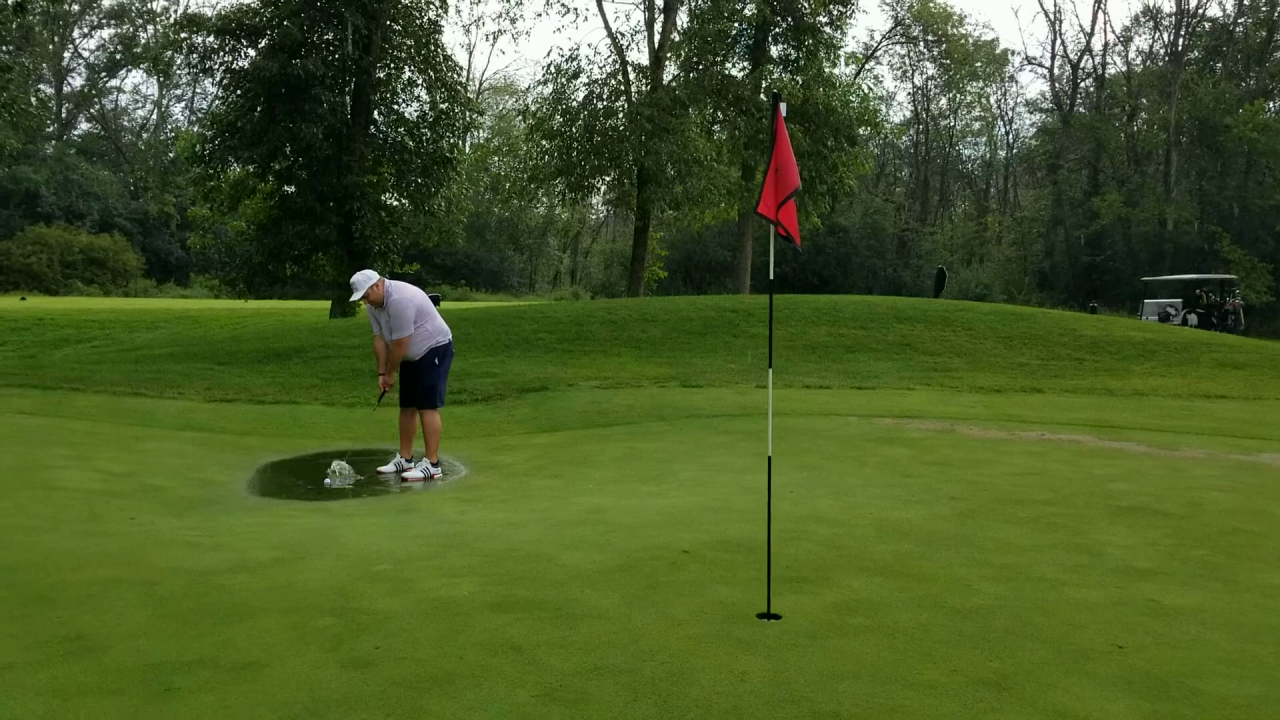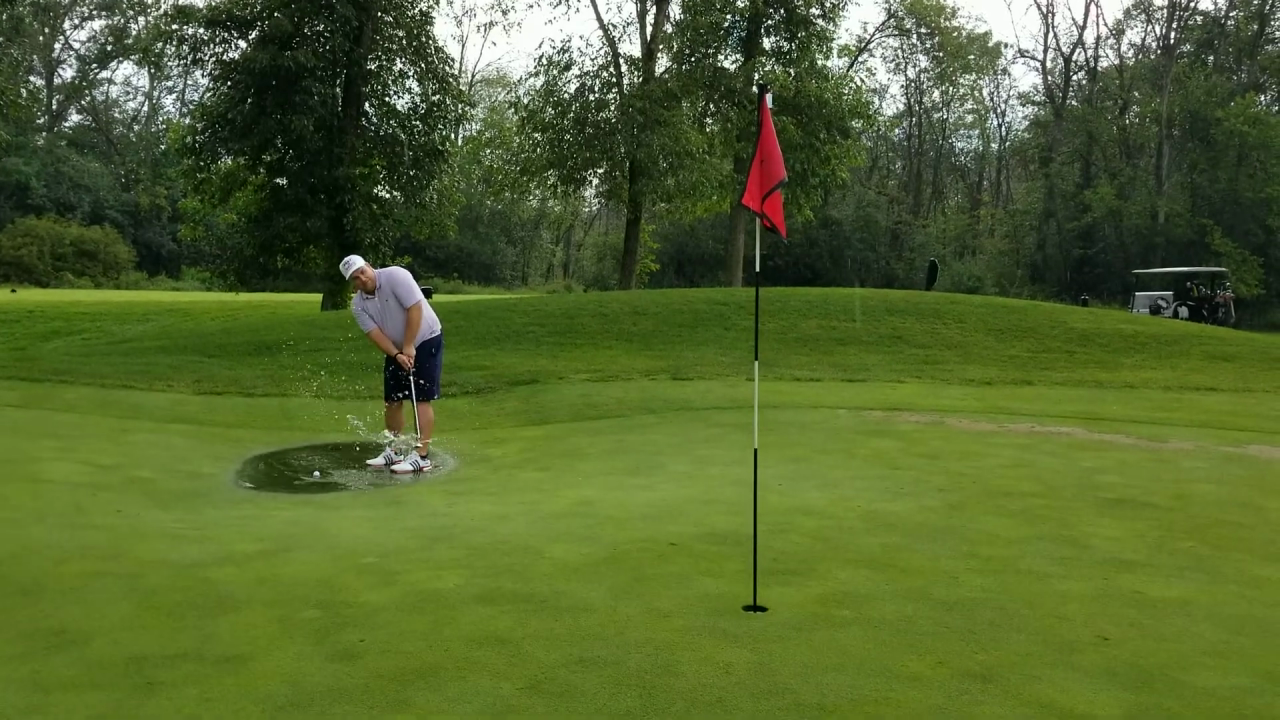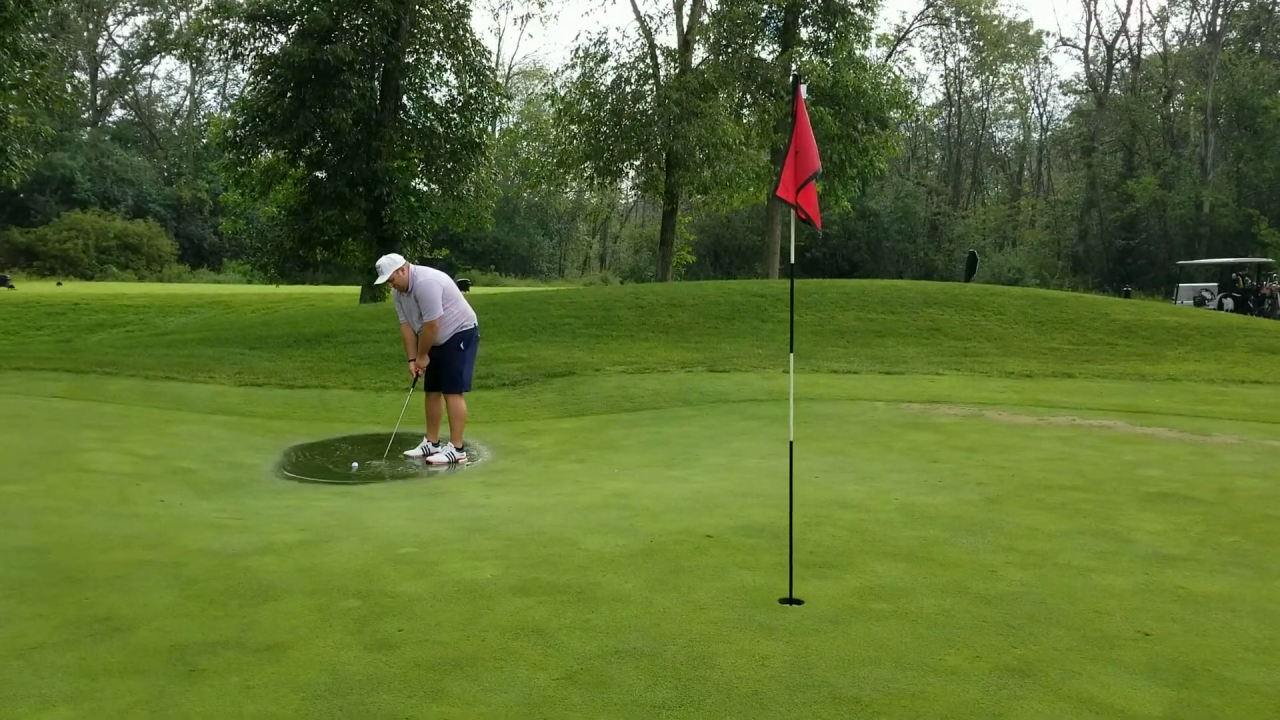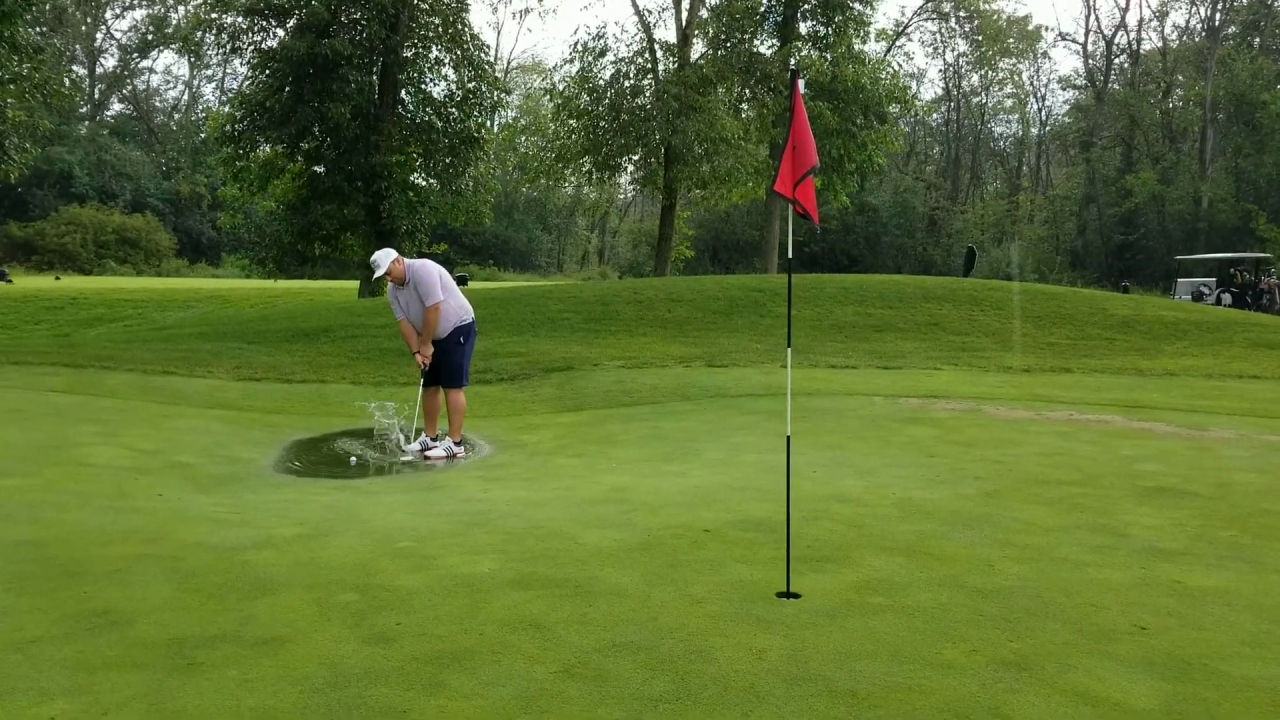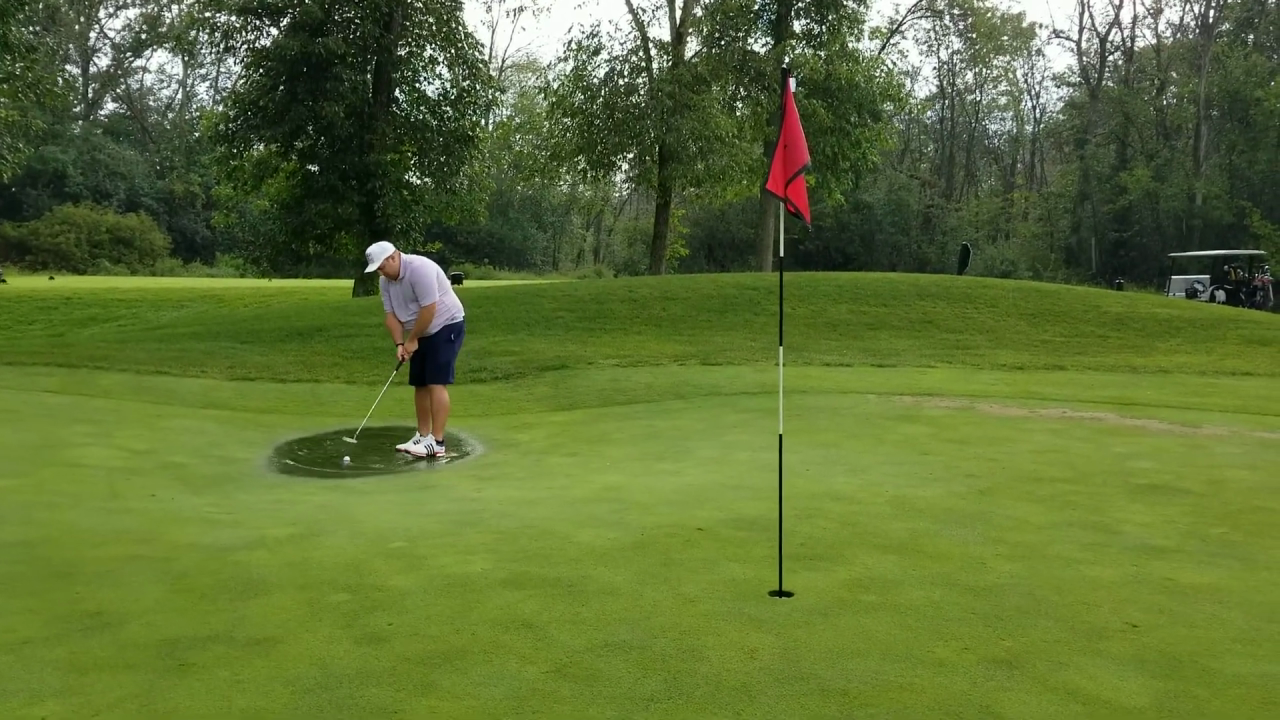
dt=1s
person 1, frame 1
left shoulder: (400, 300)
right shoulder: (374, 305)
left elbow: (399, 343)
right elbow: (379, 339)
left wrist: (391, 373)
right wrist: (382, 372)
left hip: (434, 350)
right hip: (412, 356)
left knee: (427, 406)
right knee: (407, 407)
left ankle: (431, 464)
right ankle: (404, 459)
person 1, frame 2
left shoulder: (395, 276)
right shoulder: (358, 304)
left elbow: (415, 309)
right elbow: (374, 333)
left wrist: (409, 346)
right wrist: (396, 354)
left hip: (425, 342)
right hip: (396, 350)
left knee: (421, 400)
right knee: (392, 400)
left ankle: (421, 457)
right ankle: (393, 452)
person 1, frame 3
left shoulder: (426, 283)
right shoulder: (399, 292)
left elbow: (431, 325)
right elbow: (407, 325)
left wrist: (422, 356)
right wrist: (412, 359)
left hip: (460, 335)
right hip: (437, 341)
left knee: (453, 392)
right knee: (432, 391)
left ankle: (457, 449)
right ankle: (431, 443)
person 1, frame 4
left shoulder: (422, 270)
right shoulder: (393, 289)
left elbow: (433, 309)
right elbow: (404, 322)
left wrist: (427, 344)
right wrist: (416, 352)
left hip: (457, 330)
right hip: (432, 339)
left knee: (452, 386)
right knee: (429, 386)
left ankle: (455, 443)
right ankle: (430, 437)
person 1, frame 5
left shoulder: (420, 268)
right shoulder: (386, 280)
left elbow: (429, 309)
right elbow: (391, 315)
left wrist: (412, 340)
right wrist: (400, 344)
left hip: (446, 327)
right hip: (421, 334)
left knee: (436, 384)
right knee: (420, 386)
left ankle: (436, 442)
right ankle: (423, 436)
